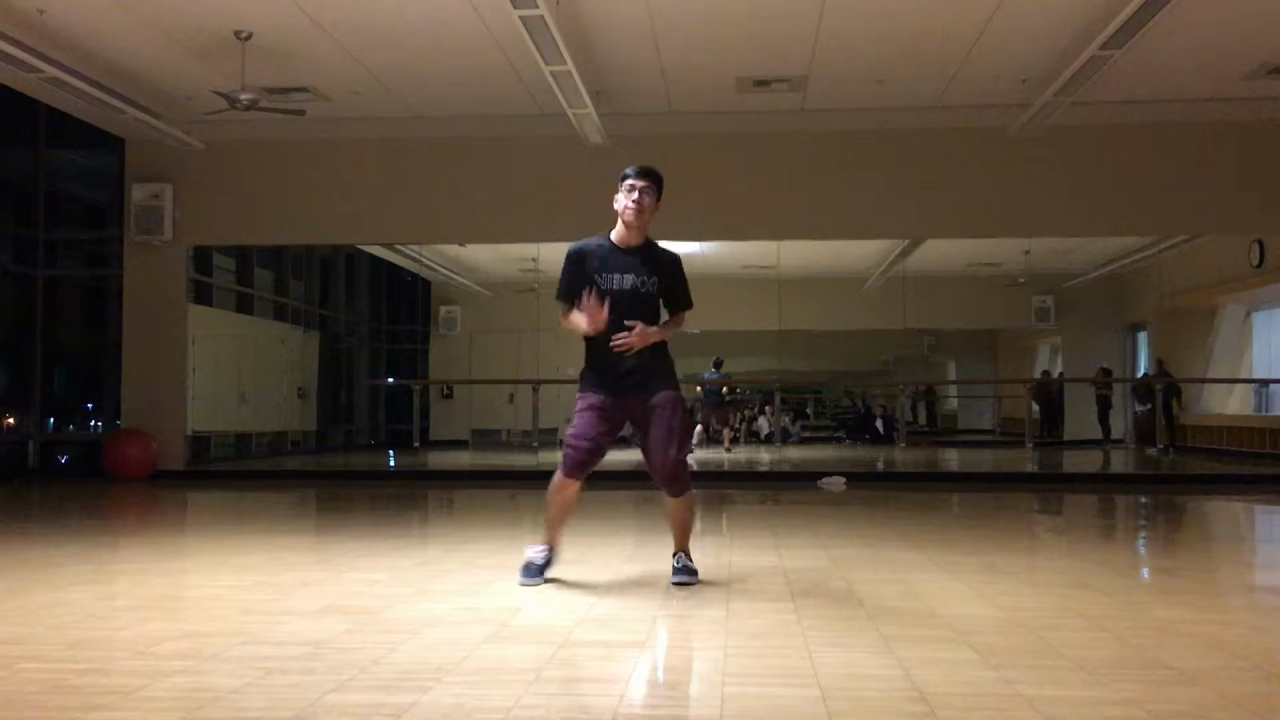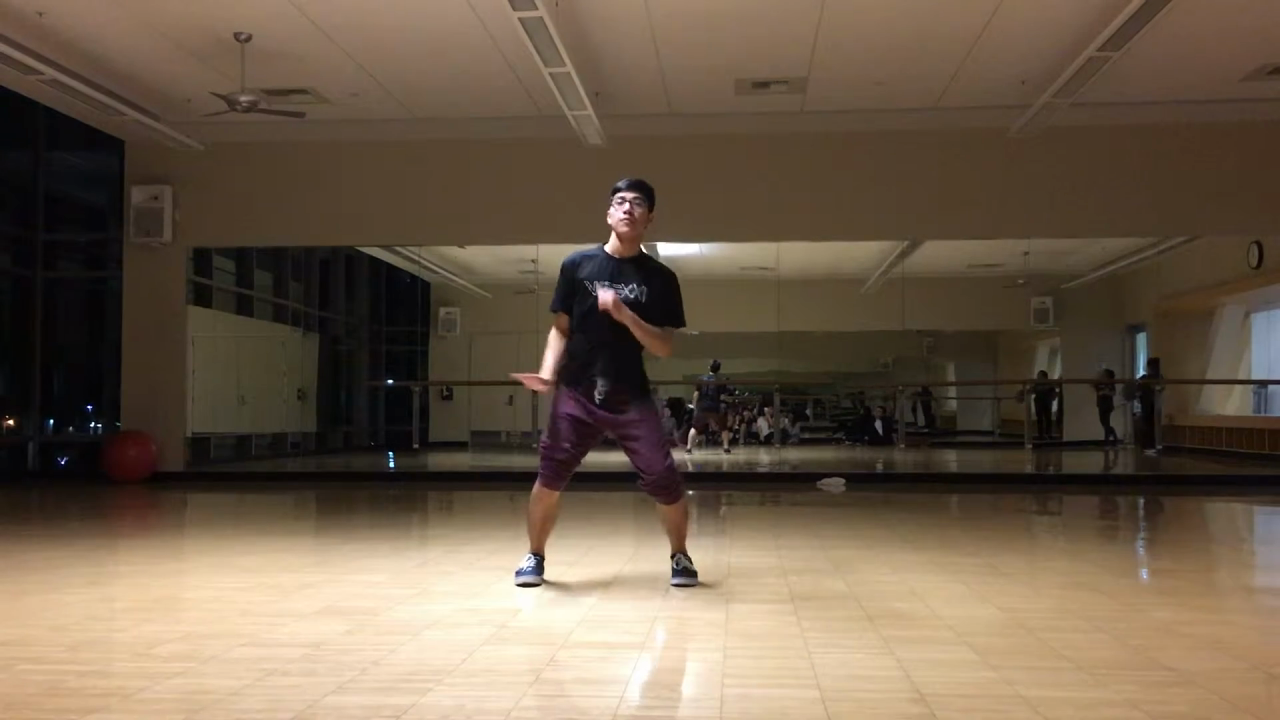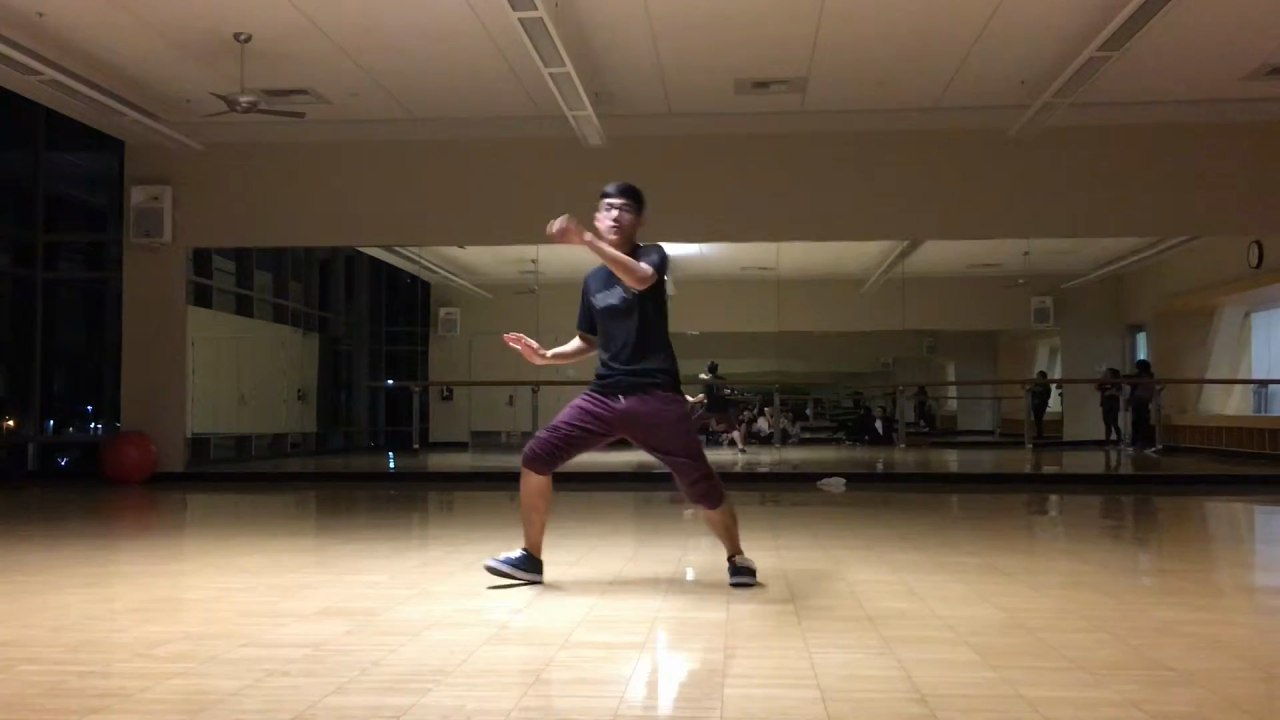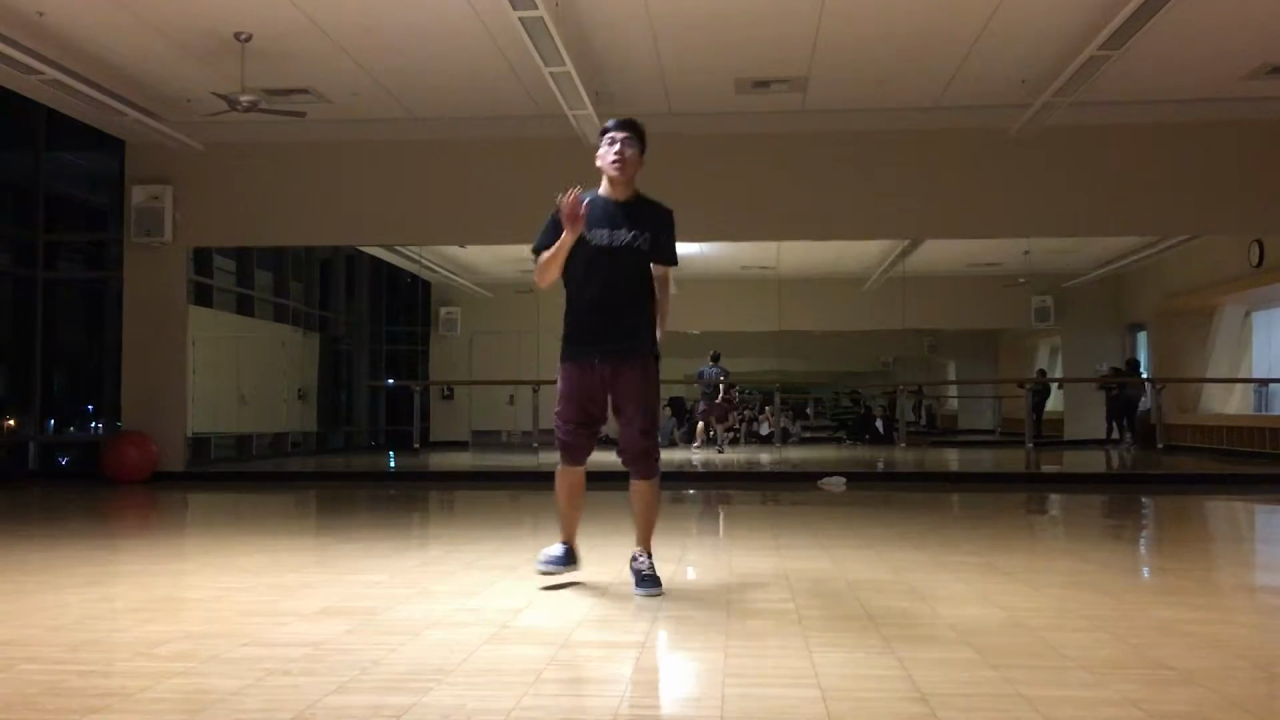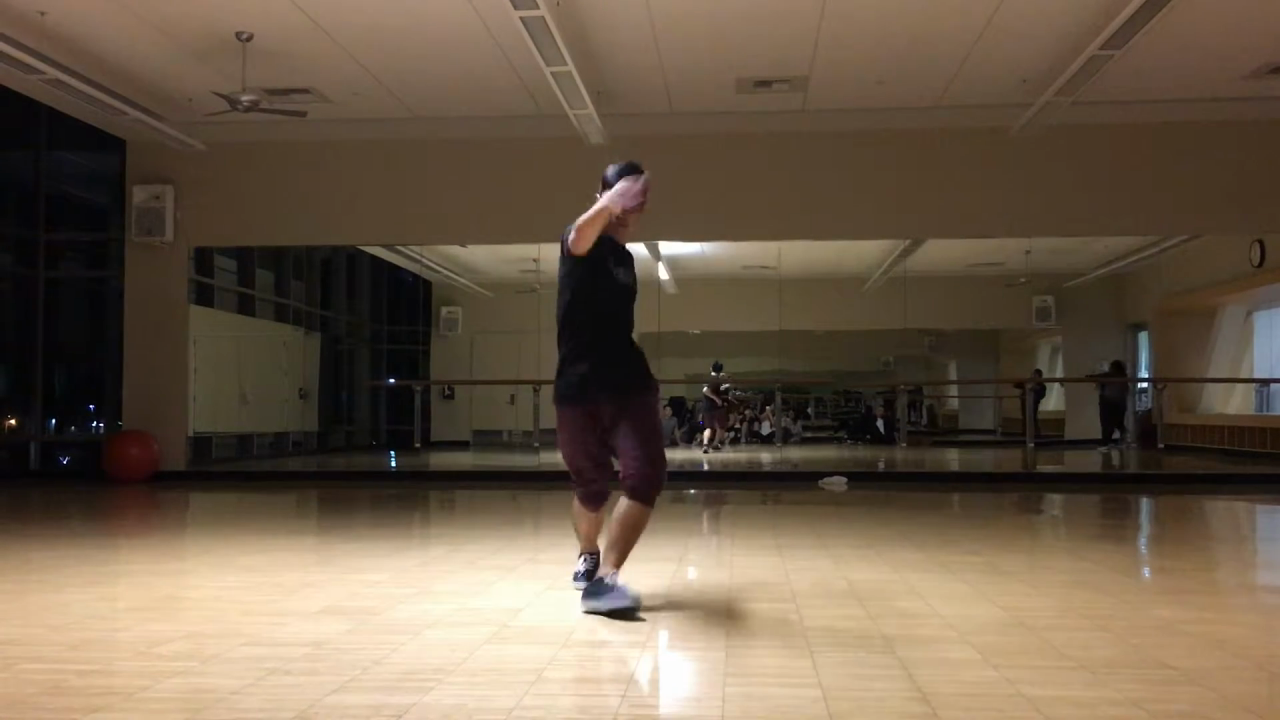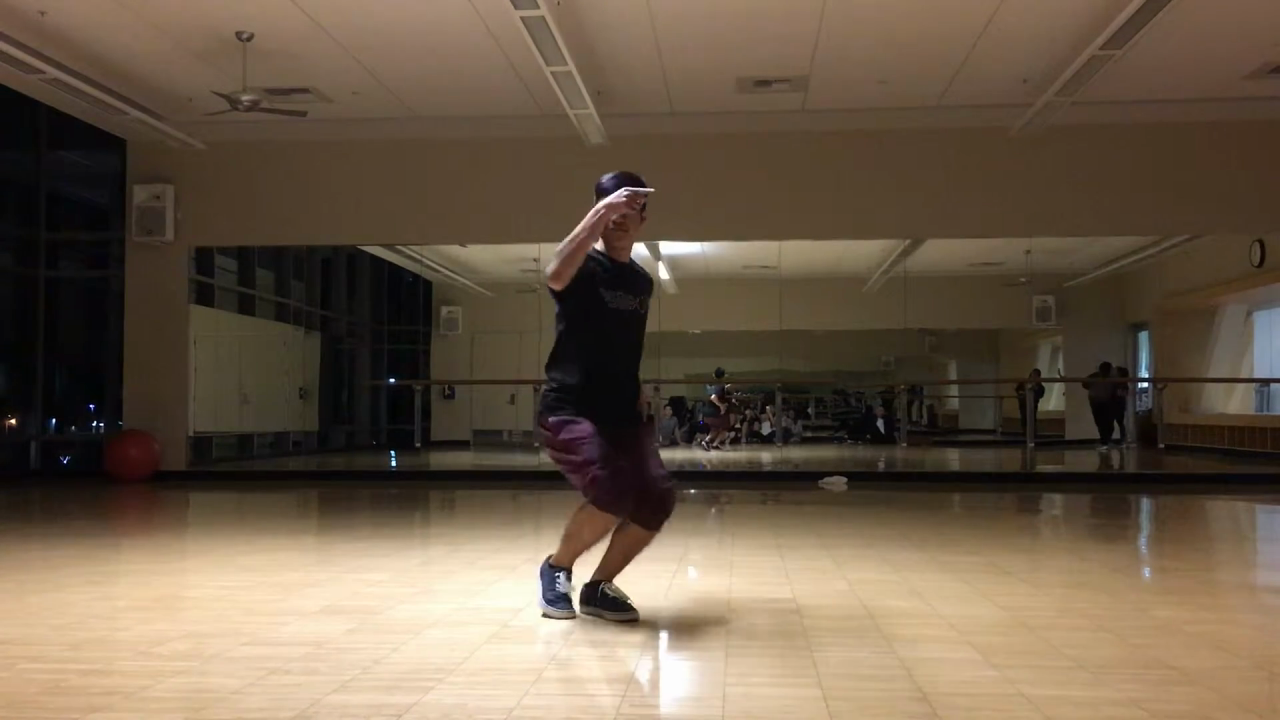
dt=0.4s
person 1, frame 1
left shoulder: (666, 262)
right shoulder: (583, 255)
left elbow: (678, 318)
right elbow: (565, 317)
left wrist: (654, 334)
right wrist: (587, 323)
left hip: (656, 384)
right hip: (600, 384)
left knee: (673, 473)
right knee: (574, 463)
left ankle: (681, 553)
right ankle: (545, 546)
person 1, frame 2
left shoulder: (660, 277)
right shoulder: (576, 265)
left elbow: (665, 345)
right elbow: (560, 327)
left wrist: (624, 314)
right wrist: (546, 372)
left hip: (631, 398)
right hip: (576, 393)
left knee: (663, 479)
right knee: (551, 473)
left ankle: (680, 555)
right ankle: (534, 556)
person 1, frame 3
left shoulder: (650, 257)
right shoulder: (592, 280)
left elbow: (638, 278)
left wrist: (585, 240)
right wrist: (545, 356)
left hip: (655, 394)
right hip: (604, 395)
left knee: (701, 484)
right knee: (536, 456)
left ankle: (736, 556)
right ankle: (530, 556)
person 1, frame 4
left shoulder: (657, 216)
right shoulder: (575, 209)
right elbow: (543, 278)
left wrist: (660, 331)
right wrist: (569, 233)
left hip: (635, 352)
right hip: (580, 351)
left knee: (641, 453)
right knee: (572, 448)
left ankle: (642, 556)
right ankle: (566, 545)
person 1, frame 5
left shoulder: (624, 257)
right shoulder: (588, 241)
right elbow: (577, 236)
right wrist: (607, 202)
left hip: (632, 385)
right hip: (581, 388)
left knee: (646, 477)
right knee: (592, 490)
left ankle: (605, 578)
right ankle: (588, 555)
person 1, frame 6
left shoulder: (642, 281)
right shoulder: (581, 262)
right elbow: (555, 276)
left wrist: (636, 393)
right wrist: (601, 209)
left hip: (623, 413)
right hip: (568, 409)
left knee: (657, 500)
right knee: (611, 493)
left ankle: (598, 586)
right ankle: (557, 566)
